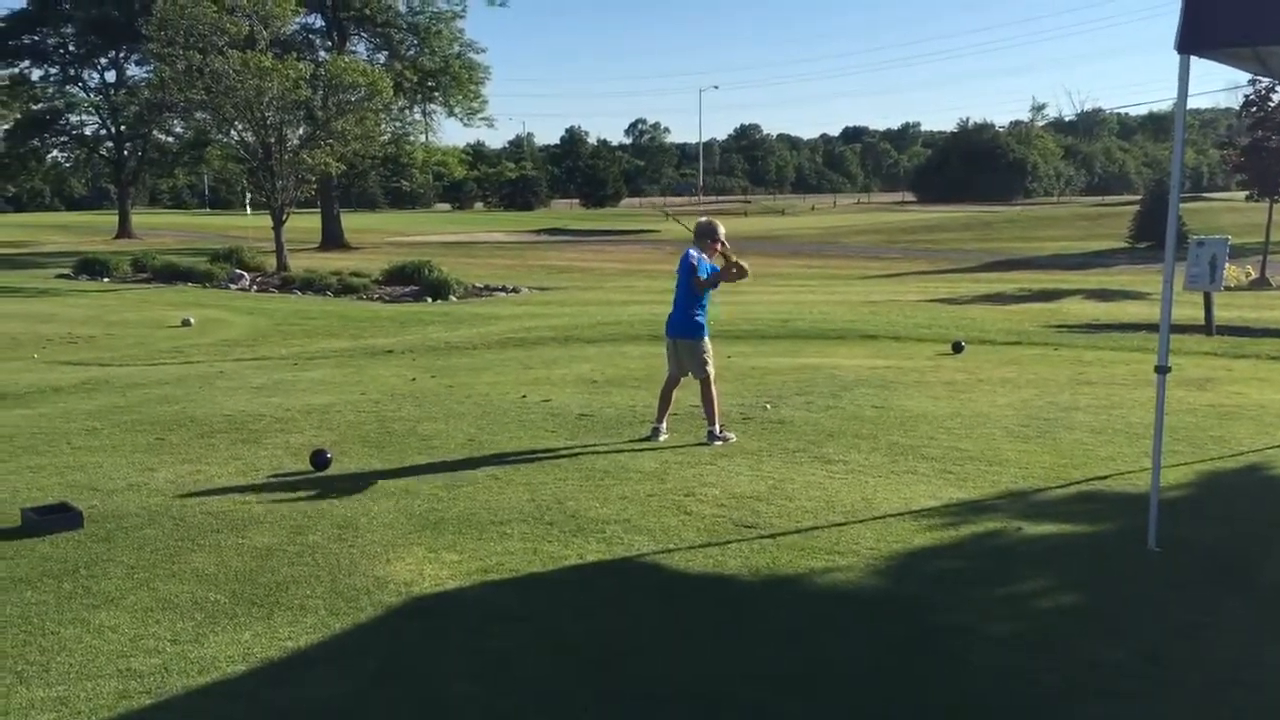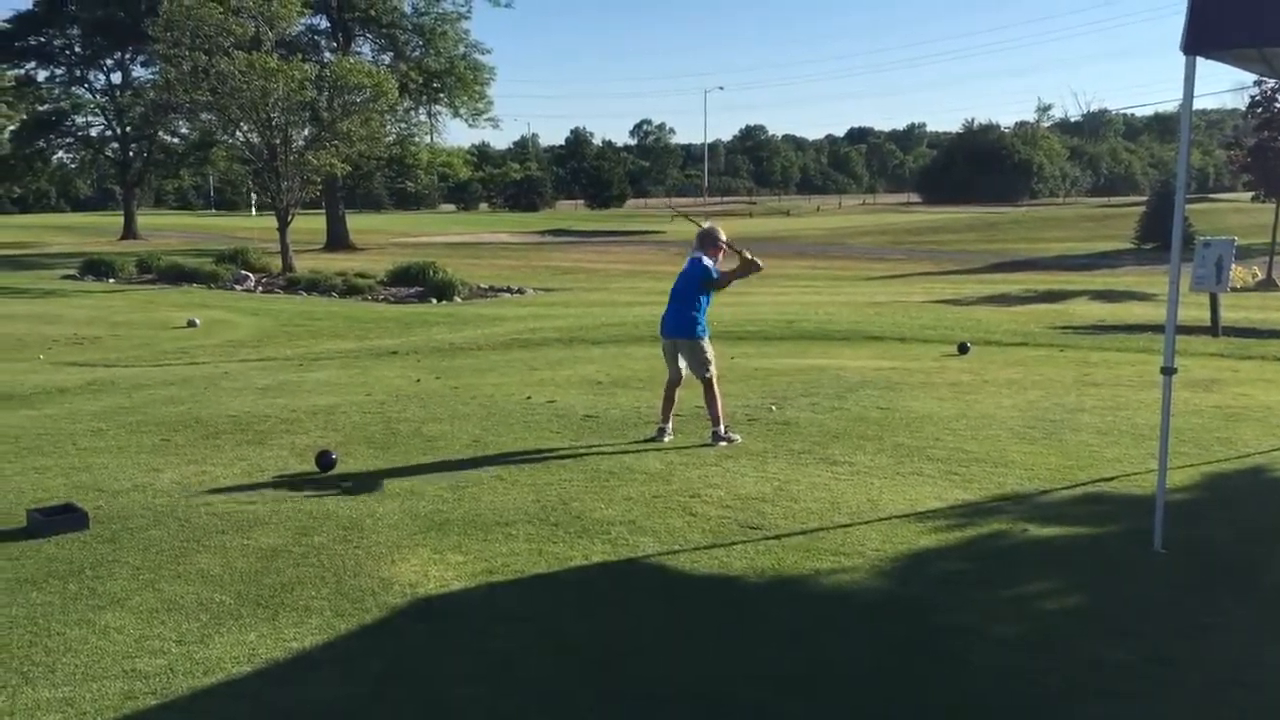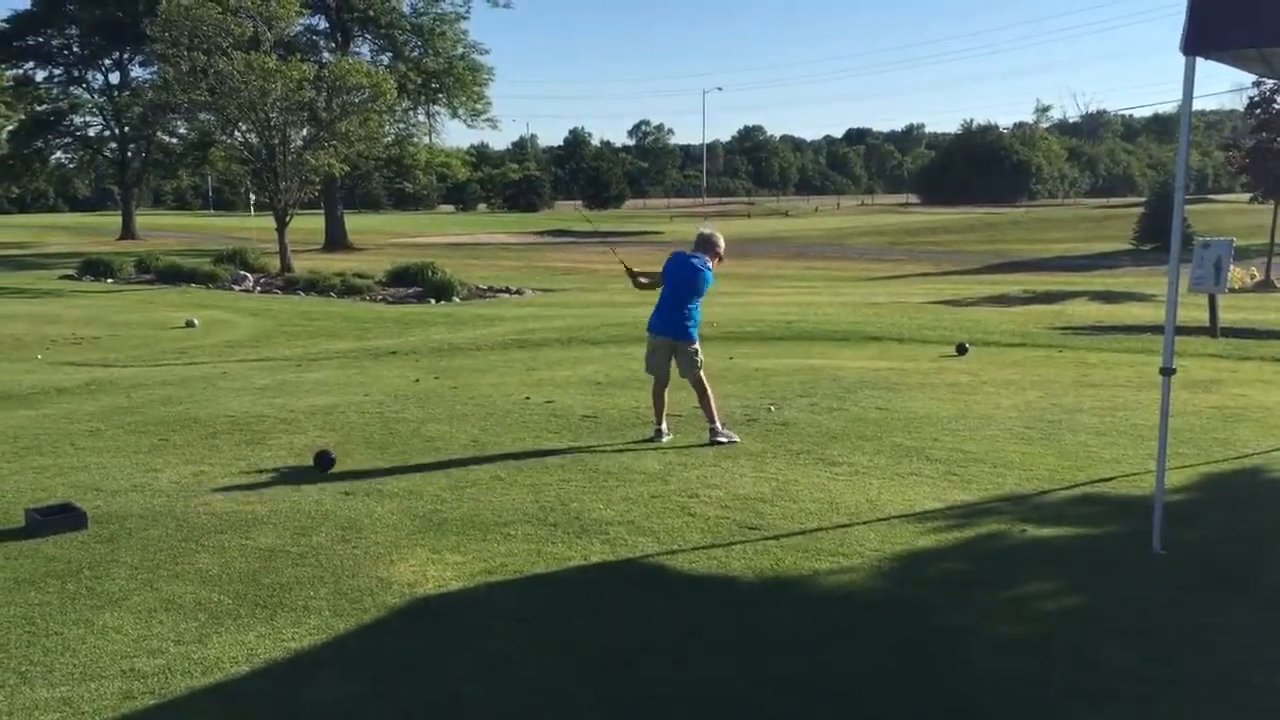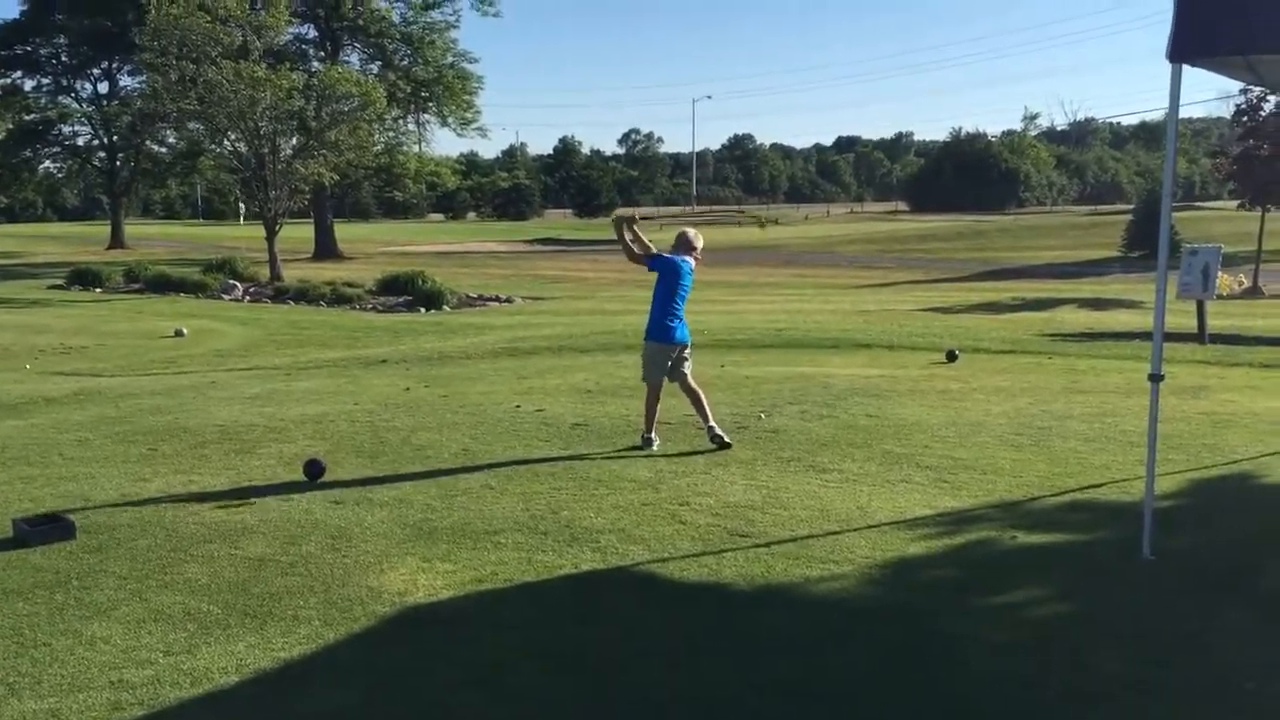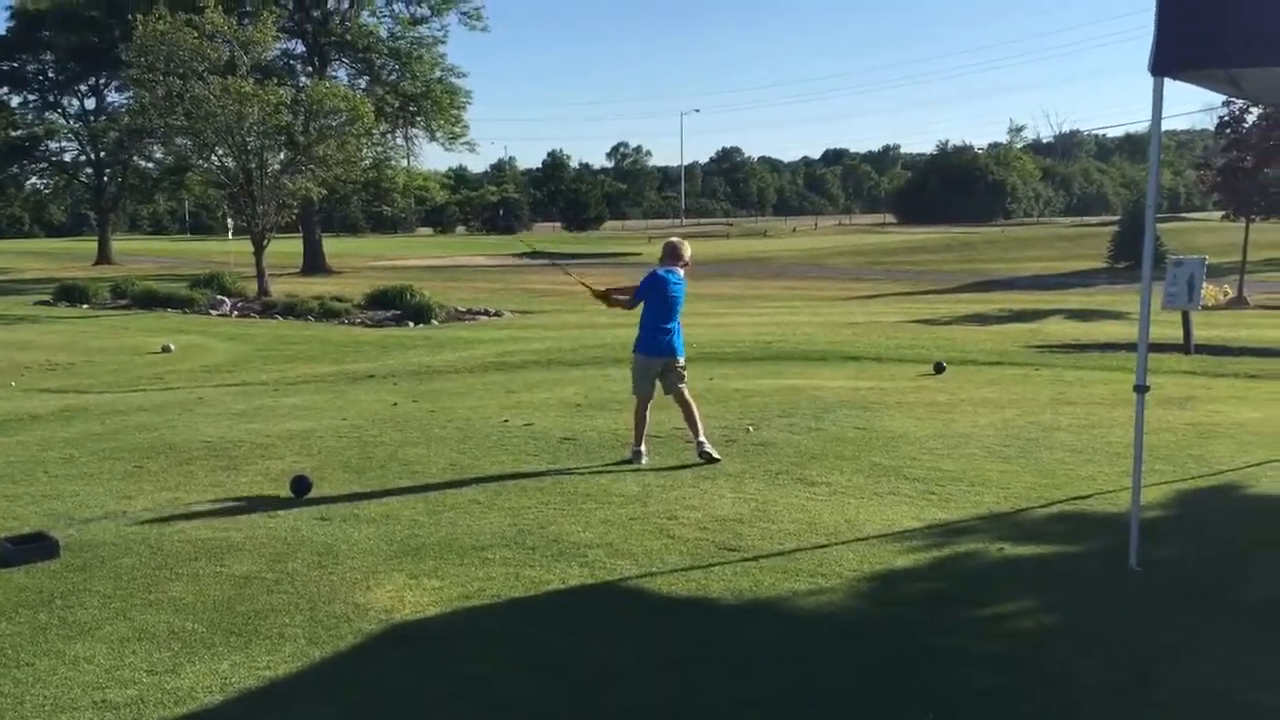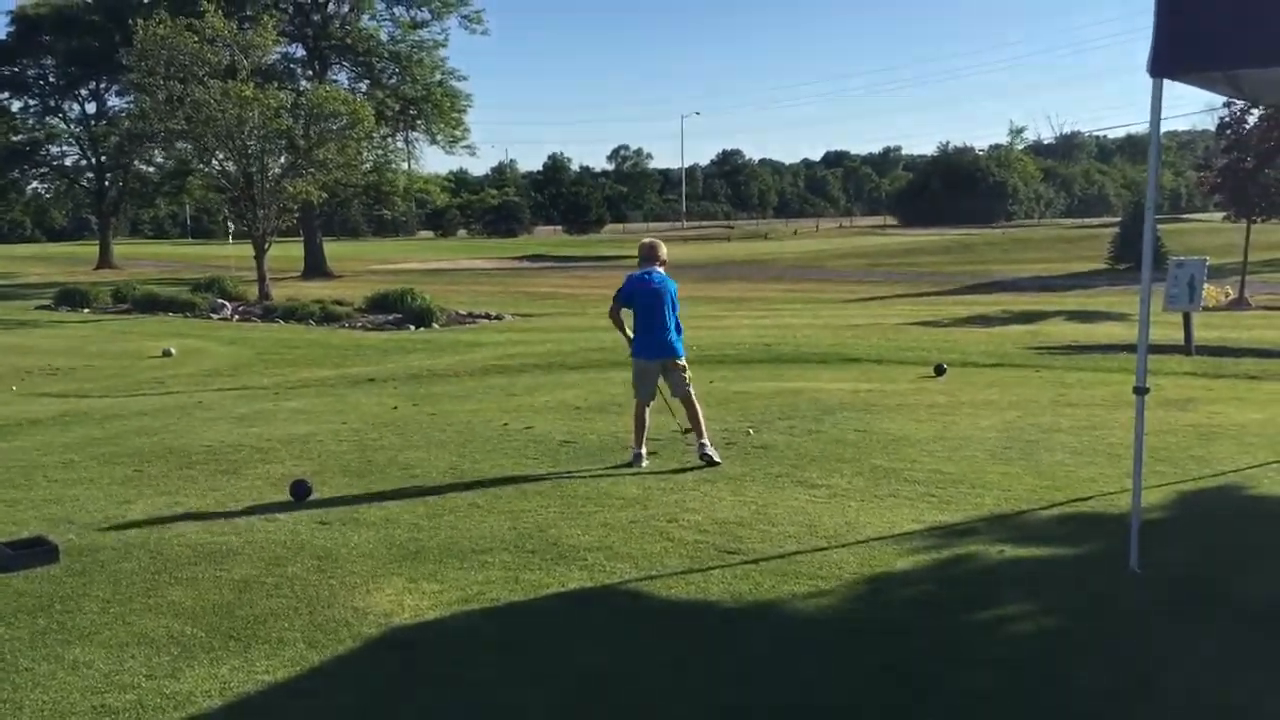
dt=0.3s
person 1, frame 1
left shoulder: (705, 263)
right shoulder: (691, 257)
left elbow: (723, 277)
right elbow: (700, 285)
left wrist: (732, 265)
right wrist: (732, 270)
left hip: (675, 328)
right hip: (692, 329)
left knee: (673, 377)
right knee: (706, 379)
left ankle: (658, 427)
right ankle: (714, 430)
person 1, frame 2
left shoulder: (696, 263)
right shoulder: (700, 264)
left elbow: (716, 282)
right elbow: (715, 283)
left wrist: (743, 267)
right wrist: (742, 269)
left hip: (670, 329)
right hip: (692, 331)
left knee: (675, 378)
right knee: (709, 379)
left ankle: (664, 427)
right ankle: (719, 431)
person 1, frame 3
left shoulder: (677, 258)
right shoulder: (706, 276)
left elbow: (659, 282)
left wrist: (637, 278)
right wrist: (641, 275)
left hip: (660, 328)
right hip: (686, 332)
left knee: (660, 380)
right knee: (698, 380)
left ankle: (660, 428)
right ankle: (716, 428)
person 1, frame 4
left shoulder: (672, 263)
right shoulder: (688, 268)
left elbow: (637, 257)
right elbow: (654, 255)
left wrist: (622, 232)
right wrist: (633, 229)
left hip: (660, 334)
right hip: (680, 336)
left knee: (654, 386)
right knee: (687, 383)
left ankle: (649, 436)
right ankle: (712, 428)
person 1, frame 5
left shoulder: (657, 276)
right shoulder: (679, 280)
left elbow: (630, 303)
left wrist: (608, 297)
right wrist: (610, 293)
left hip: (648, 349)
right hip: (674, 350)
left knee: (643, 400)
right knee: (682, 396)
left ankle: (638, 449)
right ankle: (701, 442)
person 1, frame 6
left shoulder: (633, 281)
right shoulder: (669, 284)
left elbow: (614, 312)
left wrist: (628, 336)
left hip: (644, 352)
right hip: (672, 350)
left knee: (643, 402)
right knee: (688, 398)
left ankle: (639, 452)
right ankle: (704, 445)
